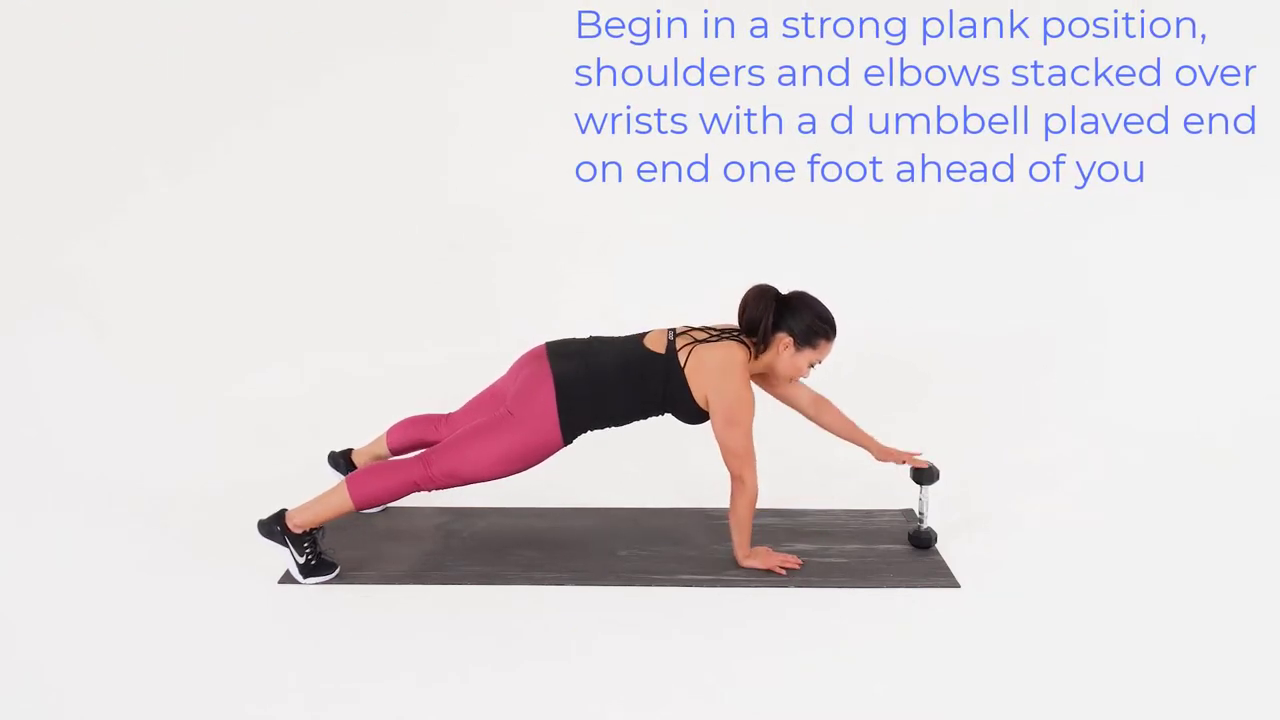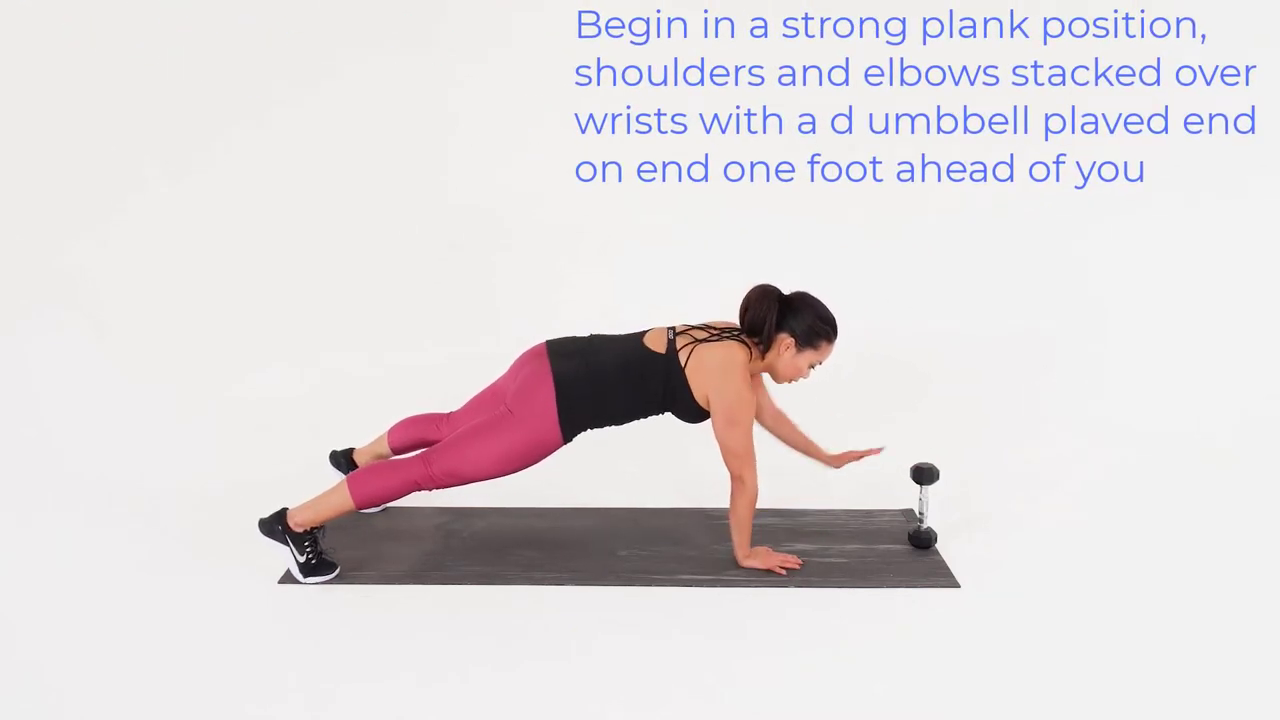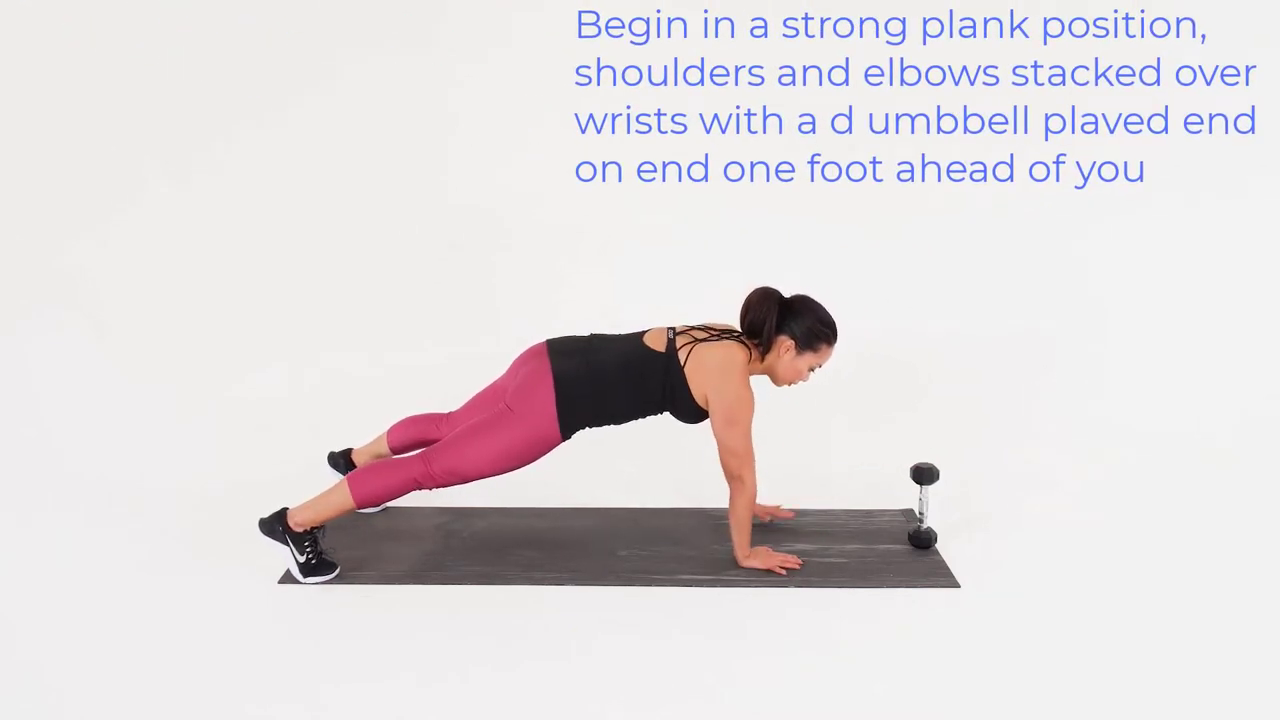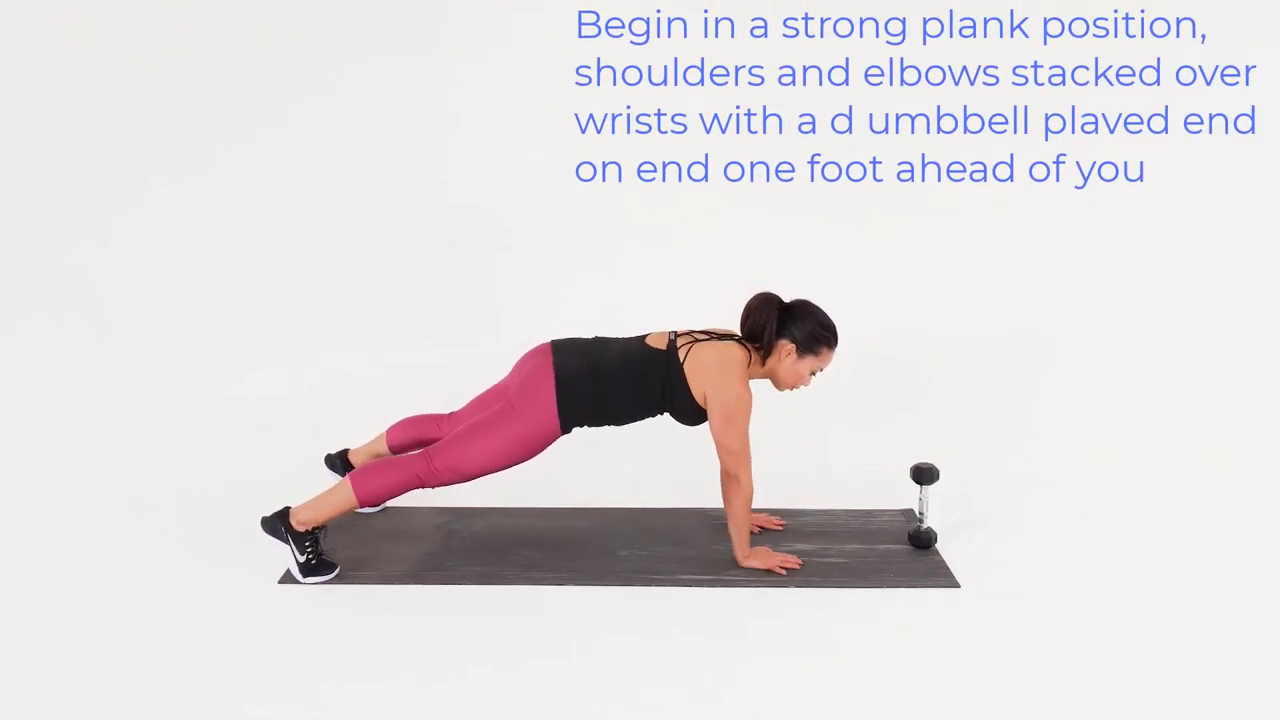
dt=0.2s
person 1, frame 1
left shoulder: (739, 346)
right shoulder: (732, 380)
left elbow: (807, 401)
right elbow: (743, 478)
left wrist: (880, 449)
right wrist: (745, 552)
left hip: (548, 367)
right hip: (555, 408)
left knee: (450, 428)
right knee: (436, 467)
left ankle: (357, 458)
right ankle: (295, 524)
person 1, frame 2
left shoulder: (734, 342)
right shoulder: (731, 379)
left elbow: (767, 413)
right elbow: (743, 477)
left wrist: (827, 457)
right wrist: (745, 552)
left hip: (547, 366)
right hip: (553, 408)
left knee: (449, 428)
right knee: (436, 468)
left ankle: (356, 458)
right ankle: (296, 522)
person 1, frame 3
left shoulder: (726, 342)
right shoulder: (732, 378)
left elbow: (731, 434)
right elbow: (742, 474)
left wrist: (753, 504)
right wrist: (745, 552)
left hip: (547, 364)
right hip: (552, 405)
left knee: (452, 427)
right knee: (437, 466)
left ankle: (355, 459)
right ankle: (295, 523)
person 1, frame 4
left shoulder: (730, 348)
right shoulder: (732, 379)
left elbow: (729, 456)
right elbow: (737, 473)
left wrist: (742, 514)
right wrist: (745, 551)
left hip: (552, 365)
right hip: (553, 400)
left knee: (450, 427)
right knee: (437, 464)
left ankle: (353, 459)
right ankle: (298, 521)
